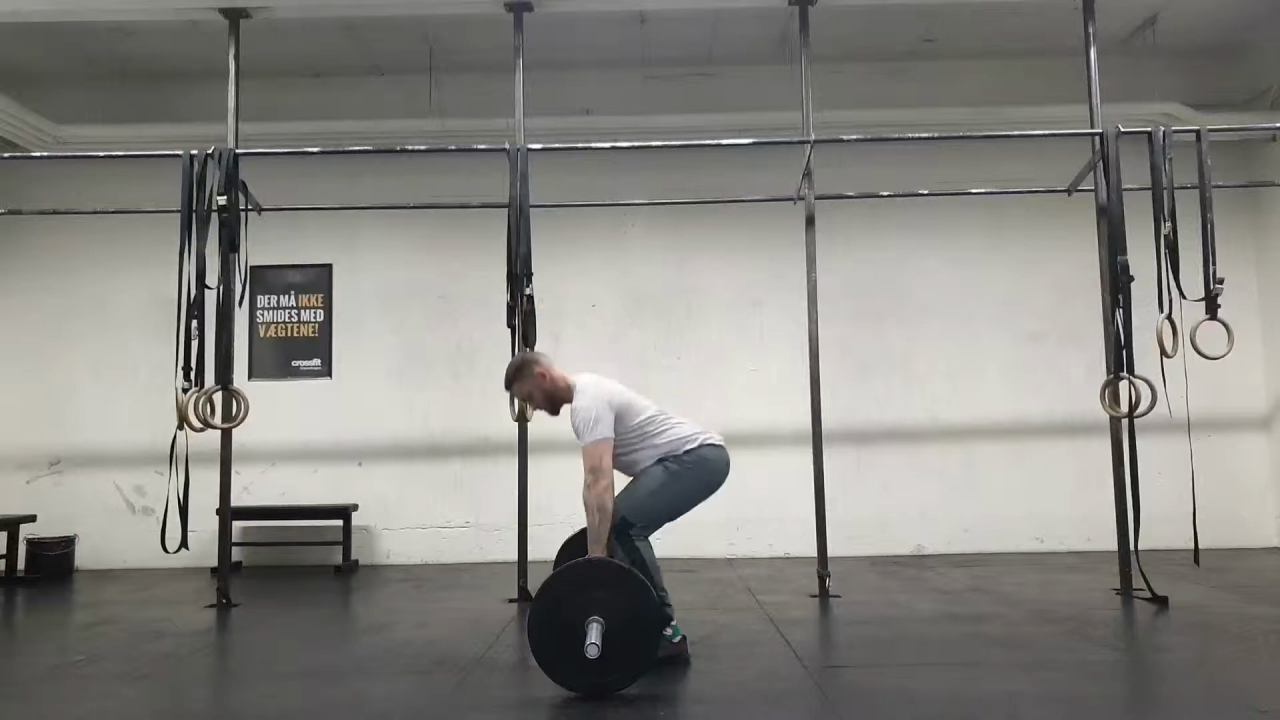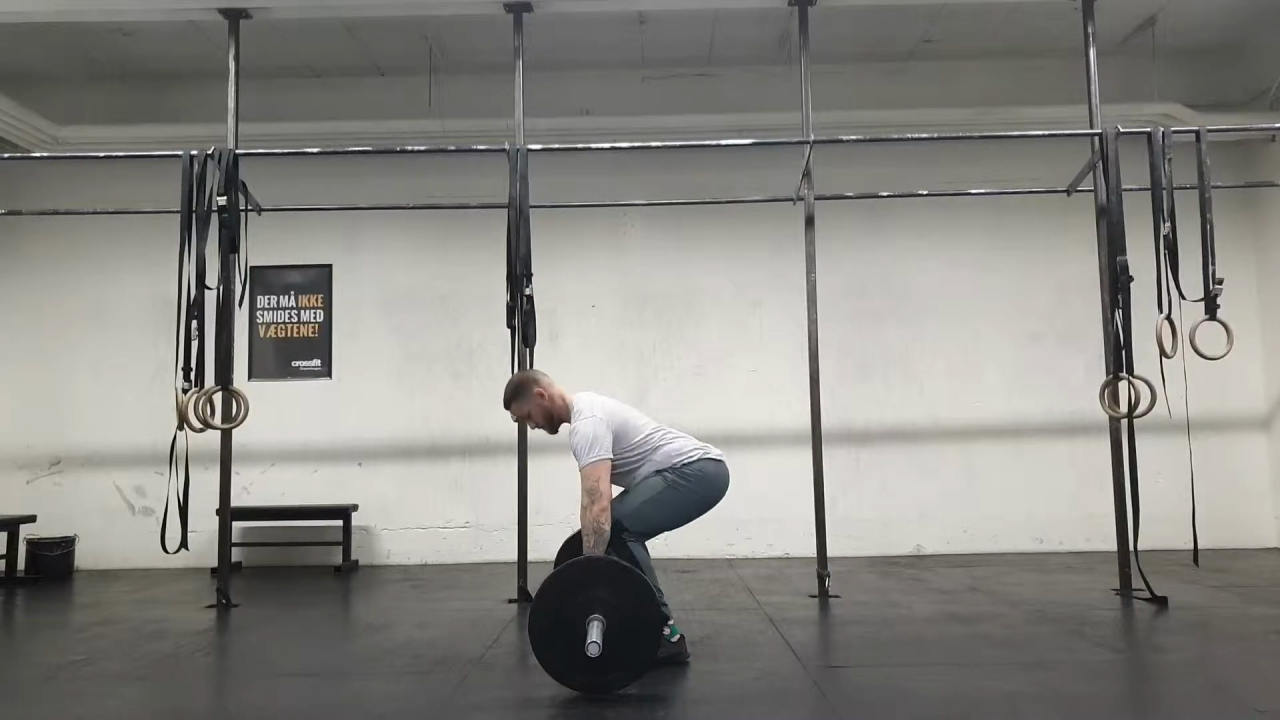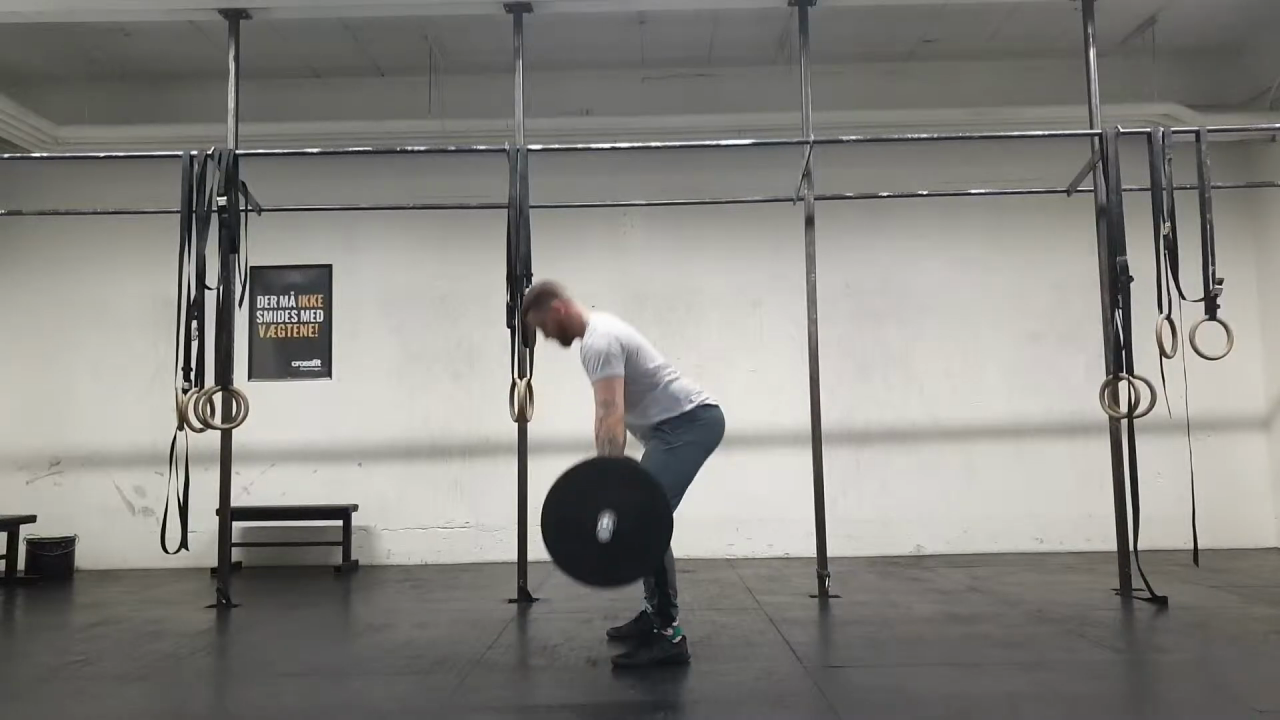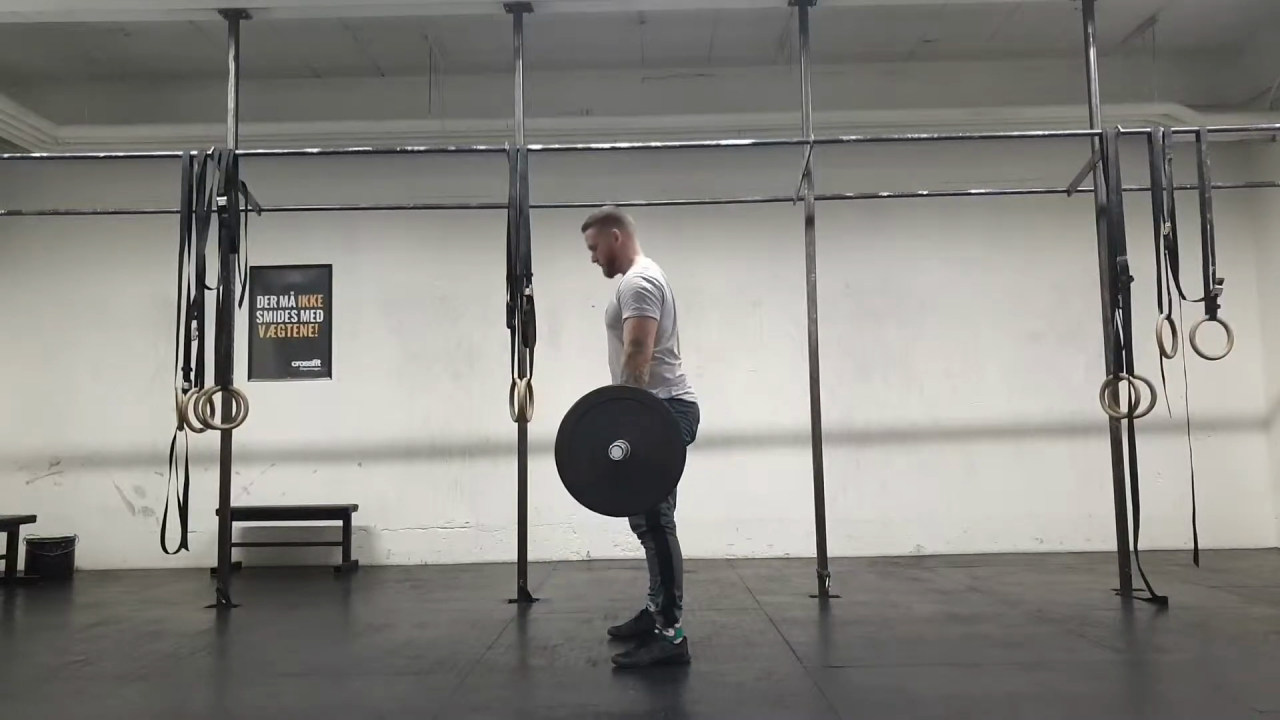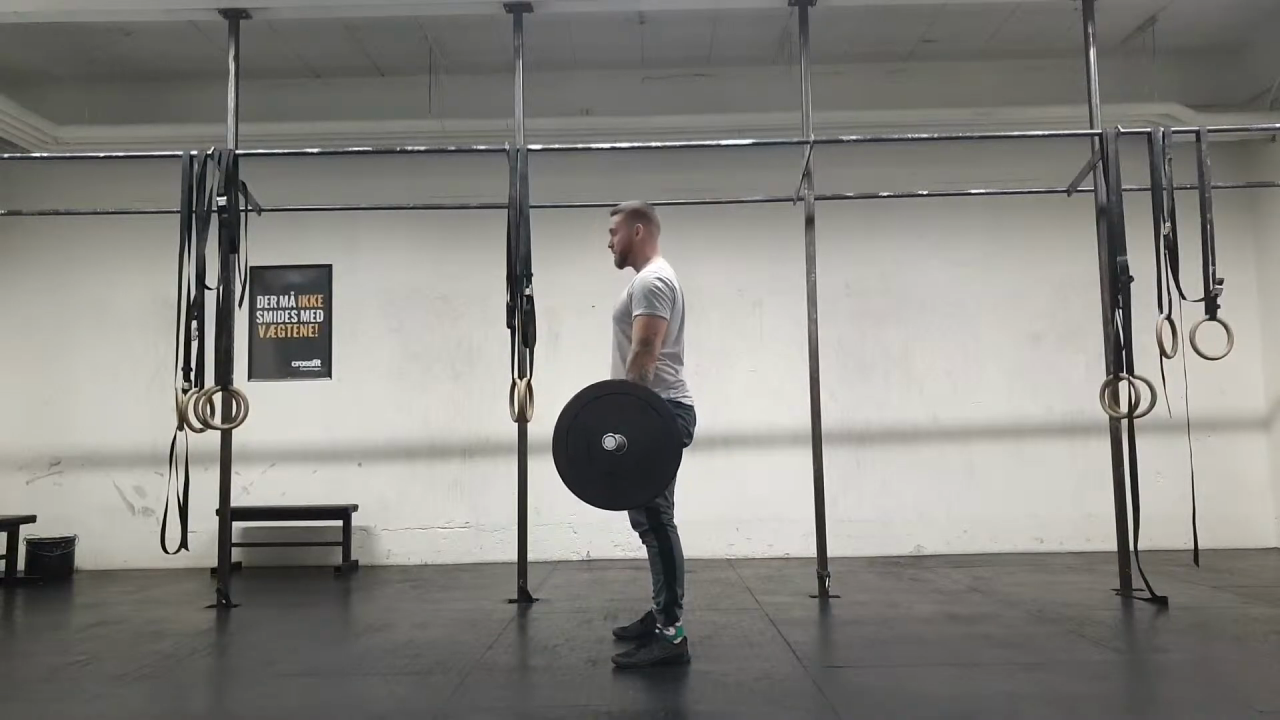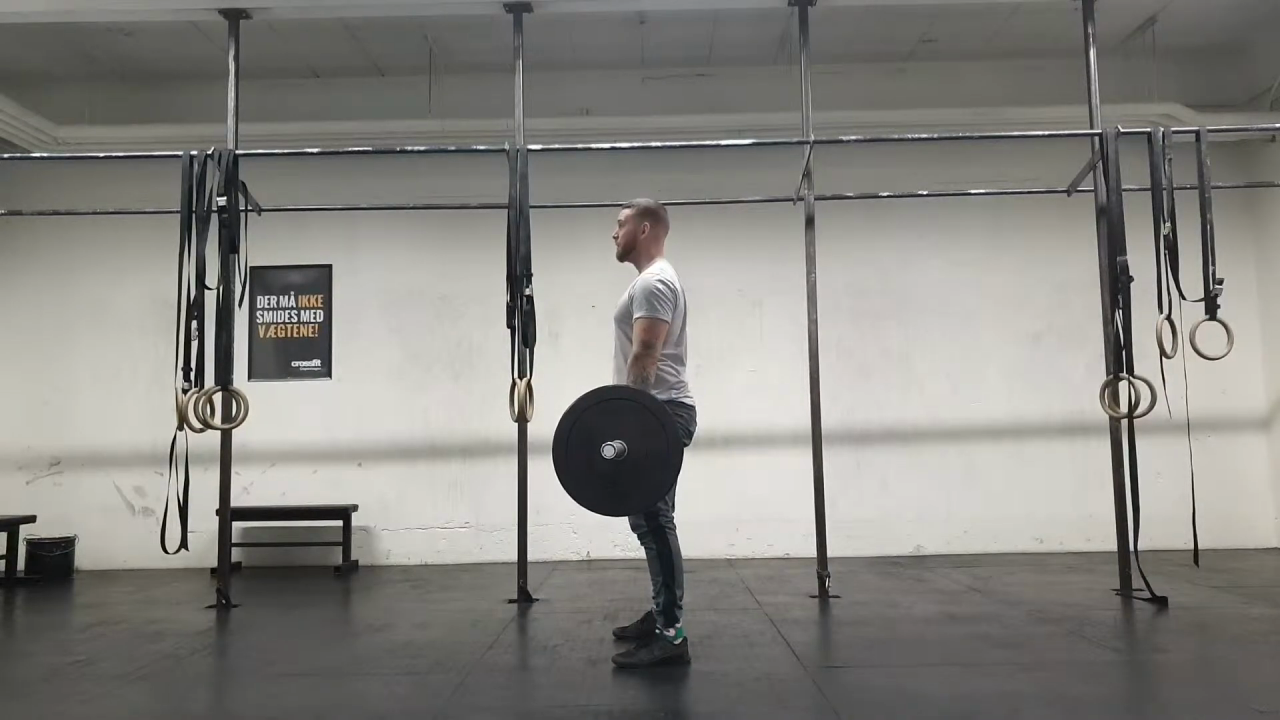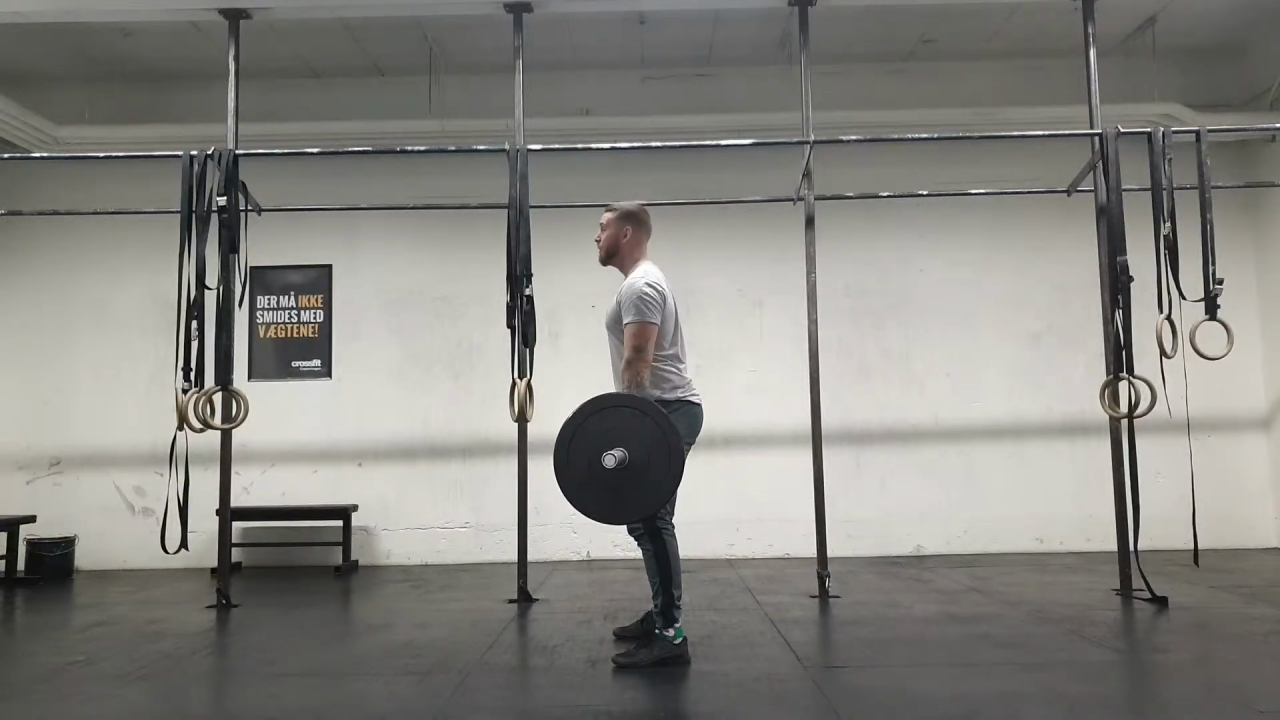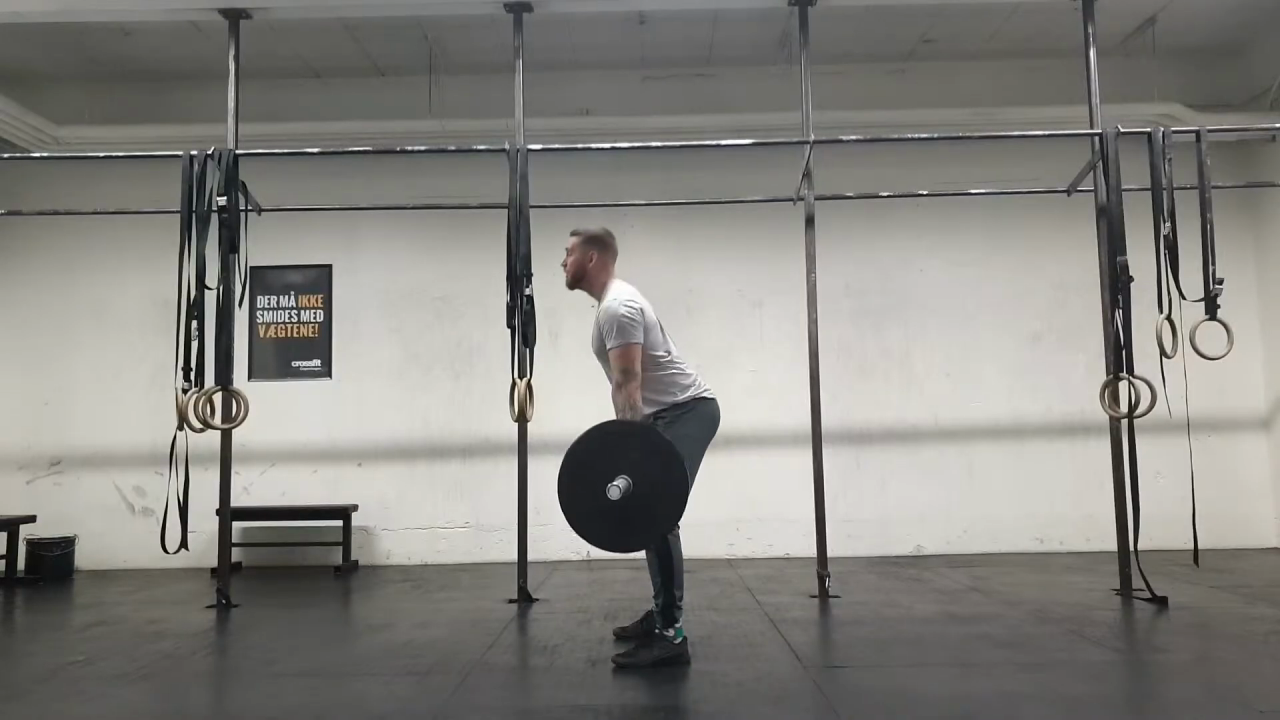
dt=0.4s
person 1, frame 1
left shoulder: (587, 402)
right shoulder: (587, 390)
left elbow: (598, 484)
right elbow: (601, 480)
left wrist: (596, 556)
right wrist: (601, 542)
left hip: (696, 458)
right hip: (699, 456)
left knee: (622, 527)
right knee: (622, 524)
left ankle: (665, 633)
person 1, frame 2
left shoulder: (586, 424)
right shoulder: (586, 408)
left elbow: (596, 506)
right elbow: (599, 503)
left hip: (698, 472)
right hip: (703, 469)
left knee: (617, 529)
right knee: (621, 526)
left ankle: (663, 633)
person 1, frame 3
left shoulder: (598, 340)
right shoulder: (599, 332)
left elbow: (610, 417)
right elbow: (614, 414)
left hip: (689, 421)
right hip: (686, 421)
left ankle: (668, 634)
right ankle: (656, 614)
person 1, frame 4
left shoulder: (638, 281)
right shoulder: (640, 278)
left elbow: (638, 356)
left hip: (662, 411)
left knee: (653, 520)
right knee: (648, 518)
left ankle: (670, 634)
right ankle: (658, 612)
person 1, frame 5
left shoulder: (651, 281)
right shoulder: (651, 280)
left elbow: (644, 355)
left knee: (654, 520)
right knee: (650, 519)
left ankle: (670, 634)
right ankle: (662, 615)
person 1, frame 6
left shoulder: (653, 282)
right shoulder: (652, 281)
left elbow: (645, 357)
left knee: (653, 521)
right knee: (650, 520)
left ankle: (670, 635)
right ankle: (662, 614)
person 1, frame 7
left shoulder: (639, 286)
right shoulder: (642, 282)
left elbow: (637, 362)
left hip: (665, 413)
right hip: (664, 412)
left knee: (649, 519)
right knee: (648, 518)
left ankle: (670, 635)
right ankle: (662, 615)
person 1, frame 8
left shoulder: (616, 307)
right shoulder: (618, 301)
left elbow: (628, 385)
right elbow: (629, 382)
left hip: (684, 412)
right hip: (678, 412)
left ankle: (670, 635)
right ankle: (662, 614)
